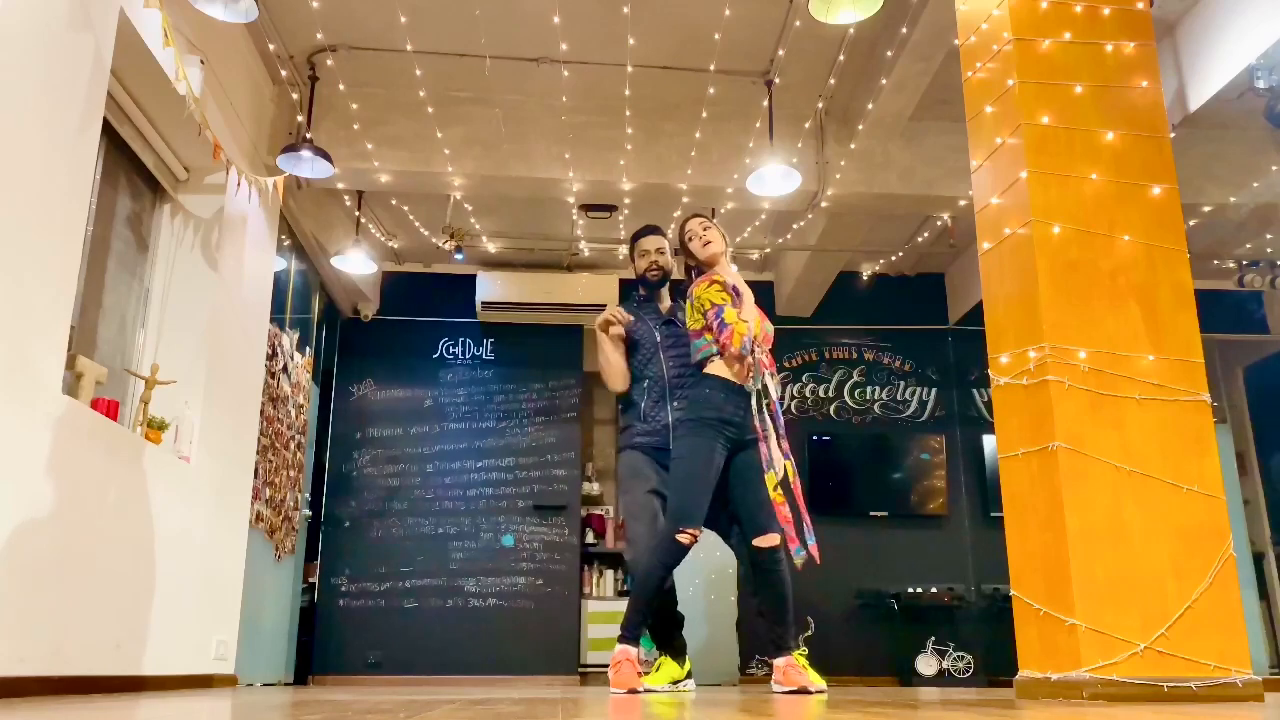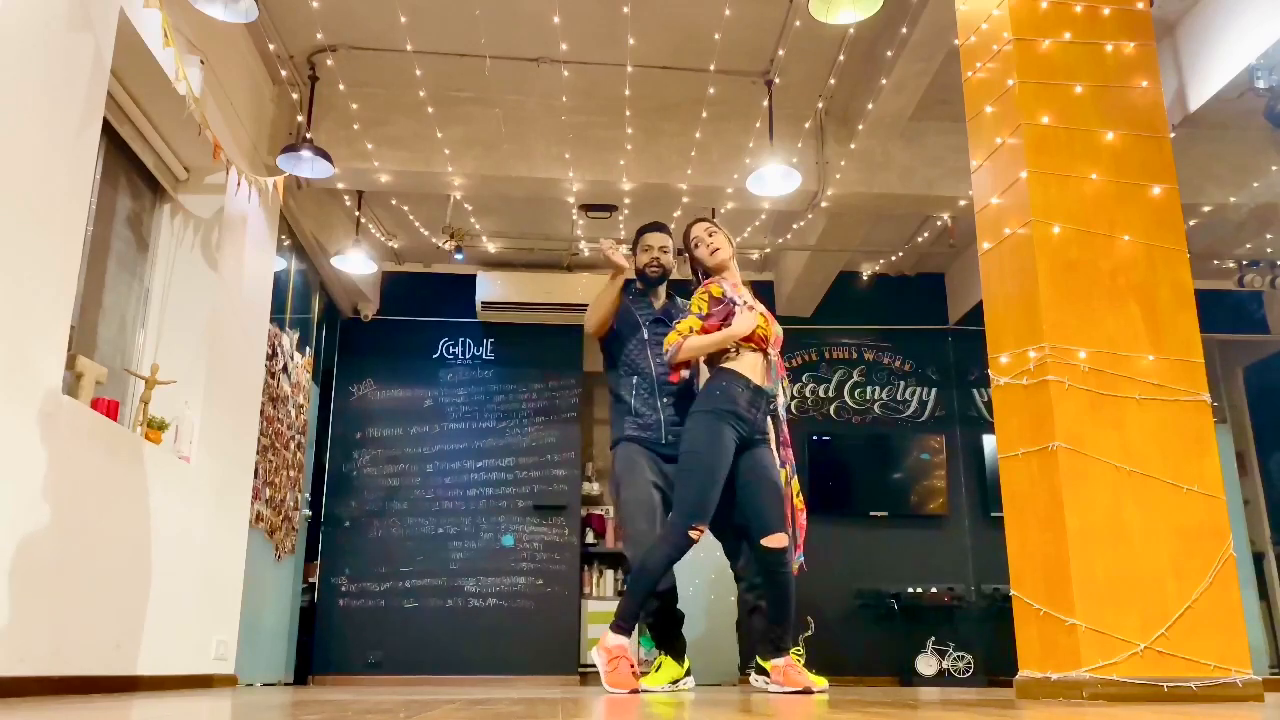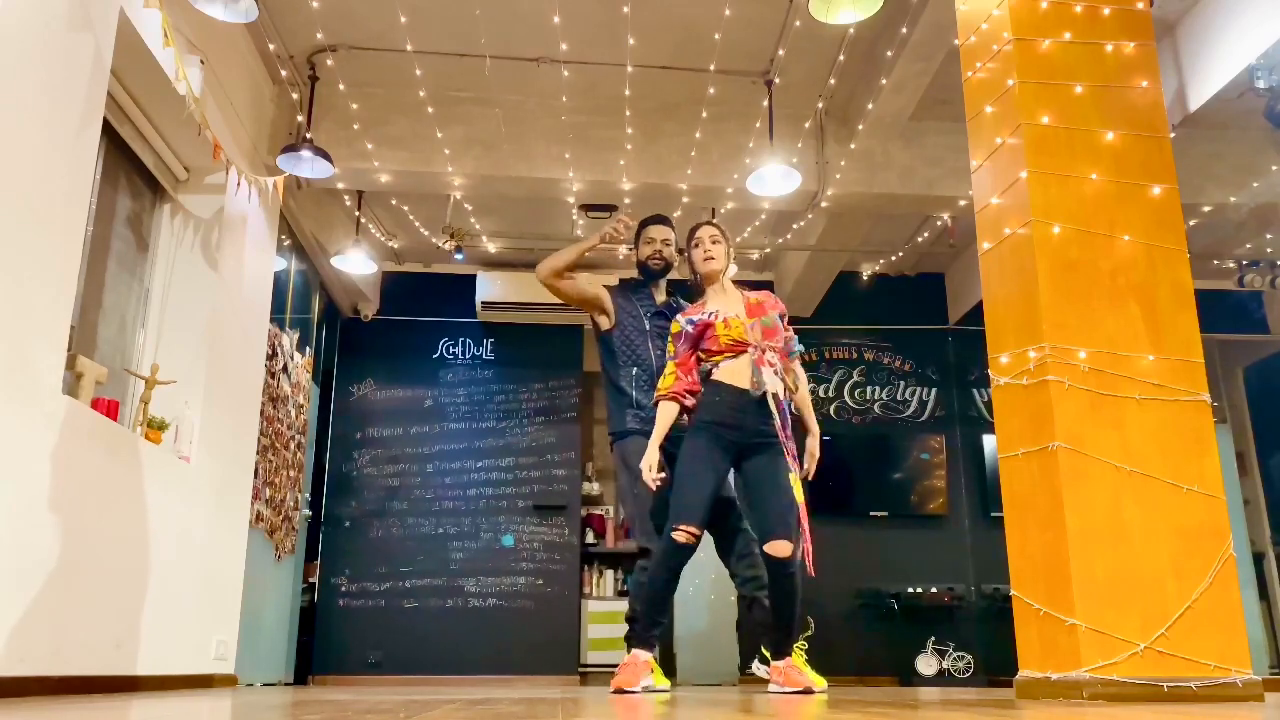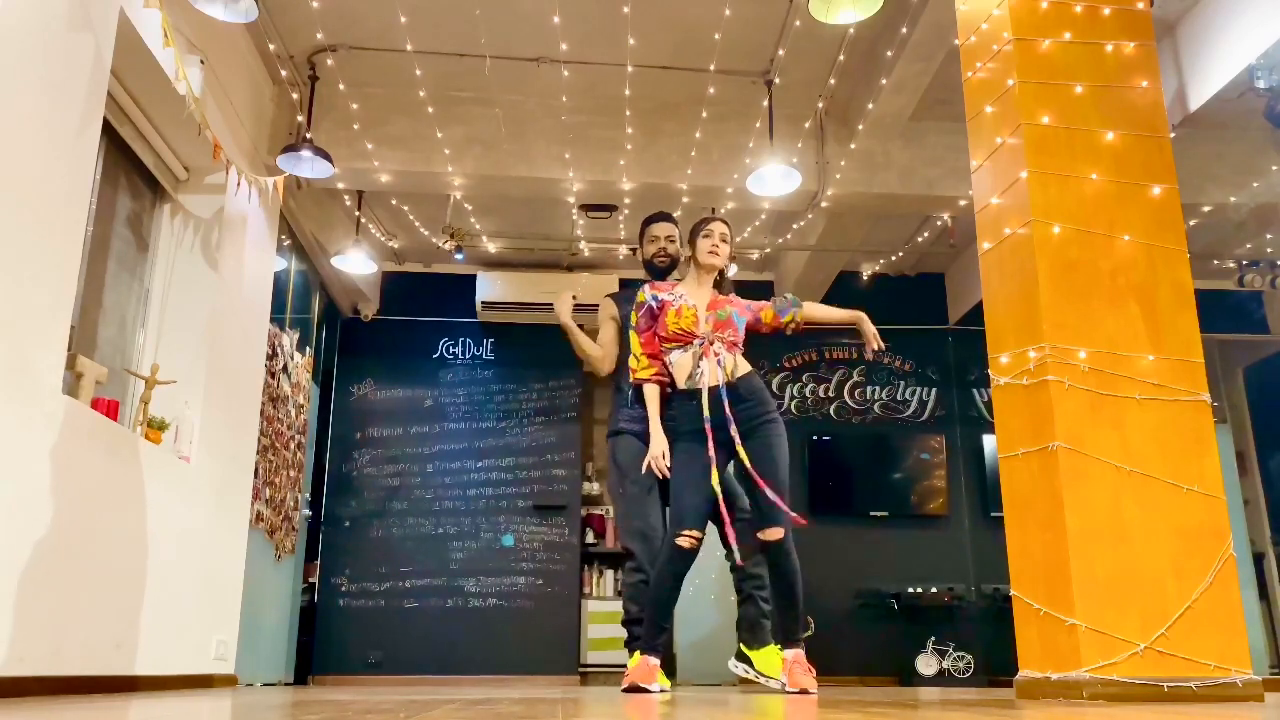
dt=0.4s
person 1, frame 1
left shoulder: (741, 297)
right shoulder: (710, 286)
right elbow: (738, 347)
left wrist: (775, 439)
right wrist: (748, 303)
left hip: (750, 422)
right hip: (711, 413)
left knee: (769, 541)
right knee: (680, 534)
left ankle: (786, 661)
right ankle: (626, 649)
person 1, frame 2
left shoulder: (749, 301)
right shoulder: (715, 291)
right elbow: (676, 350)
left wrist: (773, 441)
right wrist: (736, 330)
left hip: (755, 425)
right hip: (720, 410)
left knee: (775, 540)
right knee: (687, 528)
left ankle: (781, 662)
right ankle: (616, 640)
person 1, frame 3
left shoulder: (766, 302)
right shoulder: (691, 319)
left elbow: (792, 366)
right elbow: (674, 387)
left wrist: (812, 428)
right wrist: (654, 445)
left hip: (768, 431)
right hip: (714, 424)
left knee: (783, 549)
right knee: (680, 536)
left ankle: (783, 662)
right ankle: (639, 654)
person 1, frame 4
left shoulder: (735, 307)
right shoulder: (656, 296)
left elbow: (793, 311)
right elbow: (644, 367)
left wrist: (856, 316)
right wrist: (655, 431)
left hip: (752, 411)
right hip: (694, 423)
left knee: (773, 534)
right knee: (683, 538)
left ankle: (793, 654)
right ankle: (648, 658)
person 2, frame 1
right shoulder: (620, 321)
right elbow: (617, 383)
right wrist: (605, 333)
right hip: (643, 451)
right knee: (645, 555)
right ankle: (672, 658)
person 2, frame 2
left shoulder: (690, 314)
right shoulder: (616, 308)
right elbow: (593, 326)
right wrist: (615, 274)
right hip: (638, 445)
left knee: (744, 540)
right knee: (646, 551)
right ankle: (672, 657)
person 2, frame 3
left shoulder: (687, 313)
right shoulder: (609, 301)
right elbow: (547, 274)
right wrist: (598, 238)
left hip: (687, 437)
right hip: (637, 436)
left knee: (736, 535)
right knee: (657, 545)
right ankle: (639, 655)
person 2, frame 4
right shoulder: (617, 306)
right elbow: (603, 364)
right wrist: (566, 320)
right hip: (634, 435)
left knee: (745, 525)
right knee: (645, 547)
left ankle: (755, 645)
right ankle: (642, 655)
